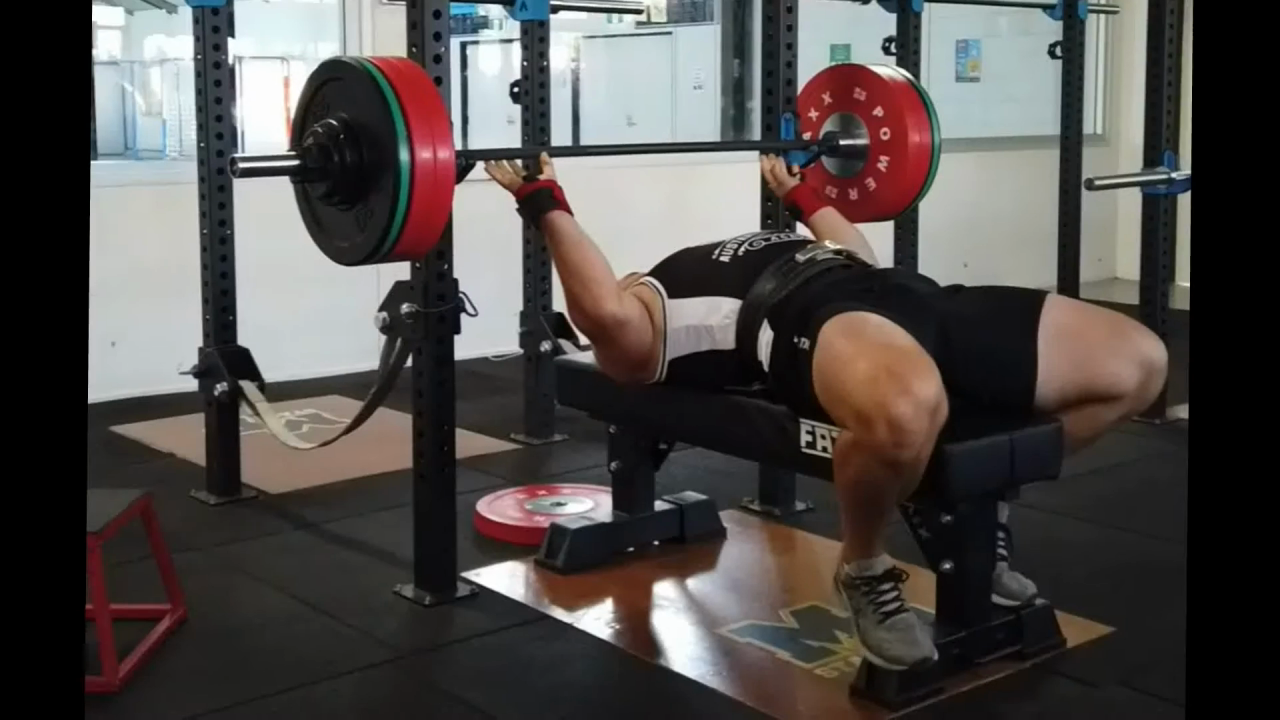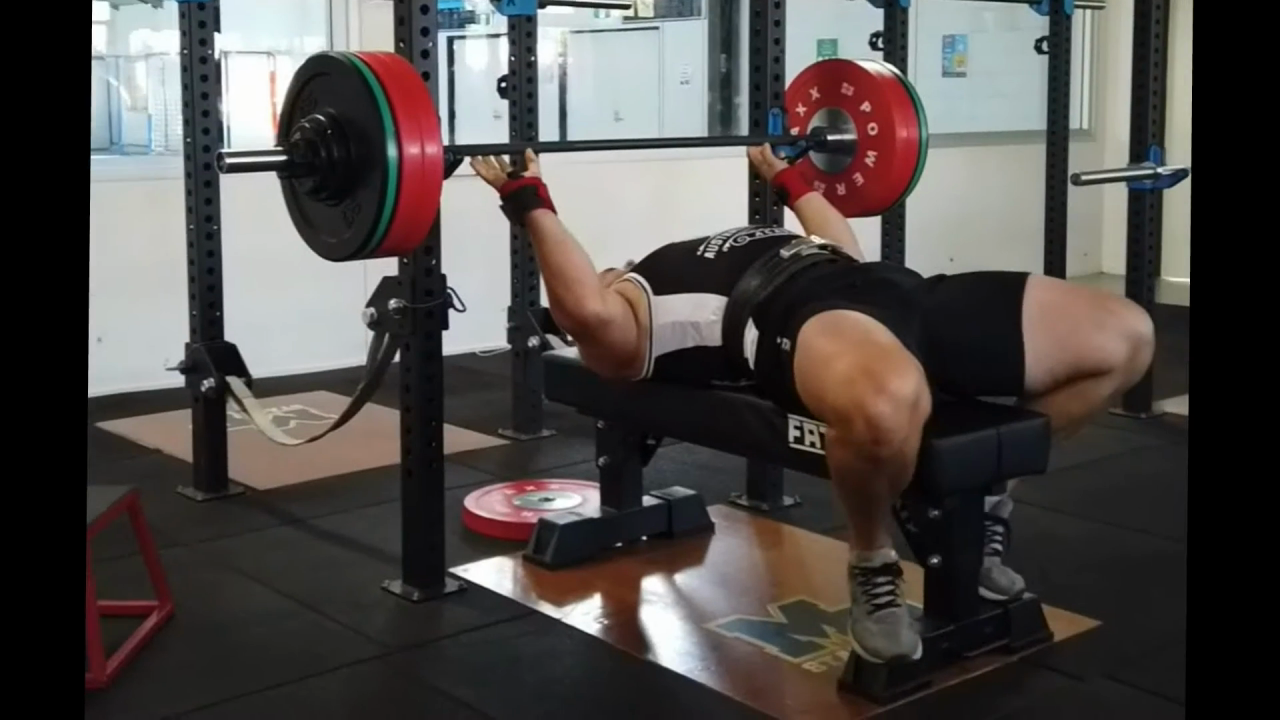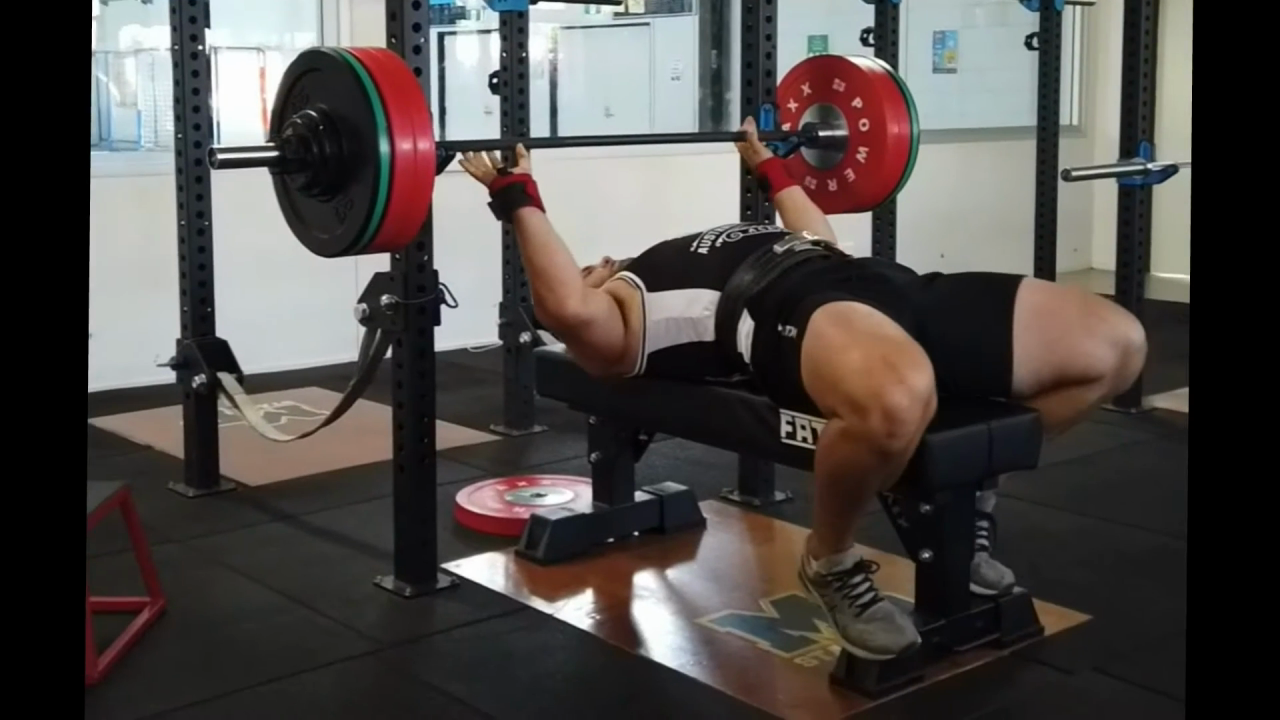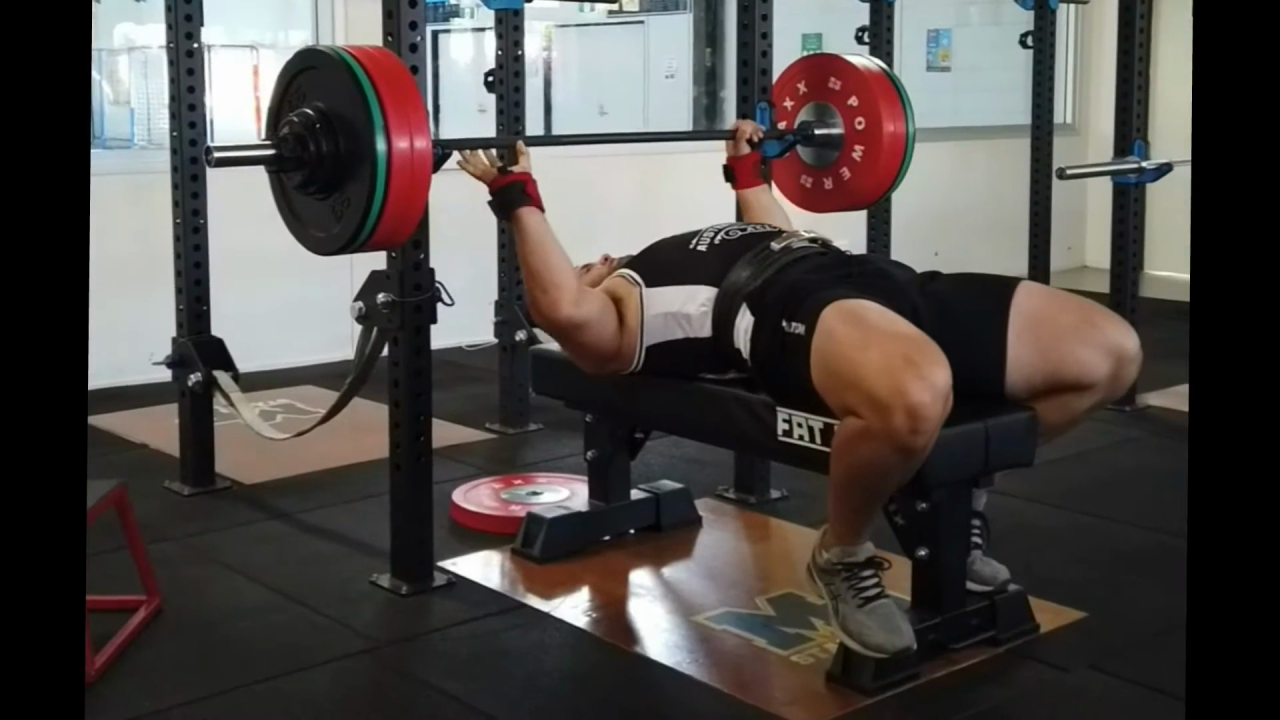
dt=0.3s
person 1, frame 1
left shoulder: (695, 285)
right shoulder: (634, 340)
left elbow: (857, 261)
right elbow: (603, 309)
left wrist: (797, 193)
right wrist: (543, 204)
left knee: (1137, 363)
right knee: (906, 407)
right ankle: (865, 570)
person 1, frame 2
left shoulder: (705, 277)
right shoulder: (620, 335)
left elbow: (844, 252)
right elbow: (587, 308)
left wrist: (784, 175)
right wrist: (527, 200)
left knee: (1124, 336)
right knee: (888, 404)
left ankle: (982, 492)
right ankle: (872, 561)
person 1, frame 3
left shoulder: (685, 274)
right shoulder: (612, 325)
left elbow: (817, 242)
right elbow: (566, 308)
left wrist: (768, 165)
right wrist: (515, 196)
left knee: (1116, 344)
right knee: (896, 401)
left ankle: (966, 494)
right ankle: (830, 562)
person 1, frame 4
left shoulder: (670, 275)
right shoulder: (609, 327)
left elbow: (775, 240)
right elbow: (563, 311)
left wrist: (743, 165)
right wrist: (516, 195)
left knee: (1111, 353)
right knee: (915, 398)
right ankle: (842, 557)
